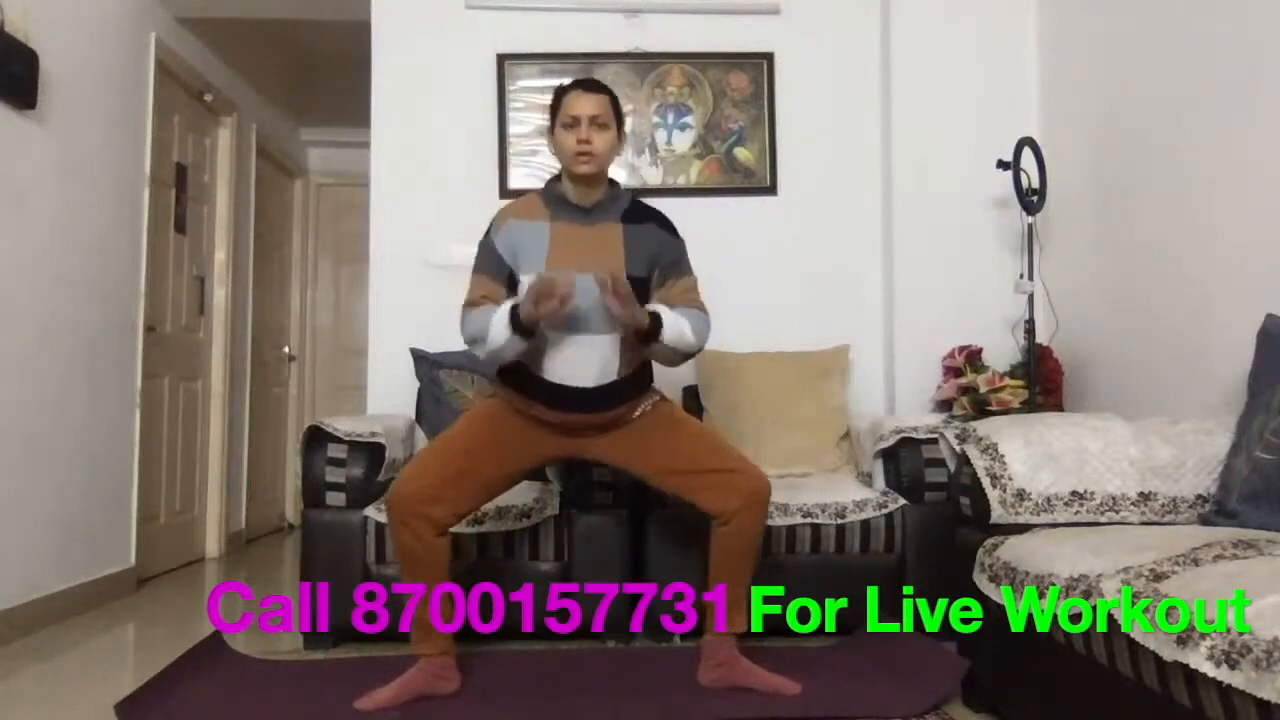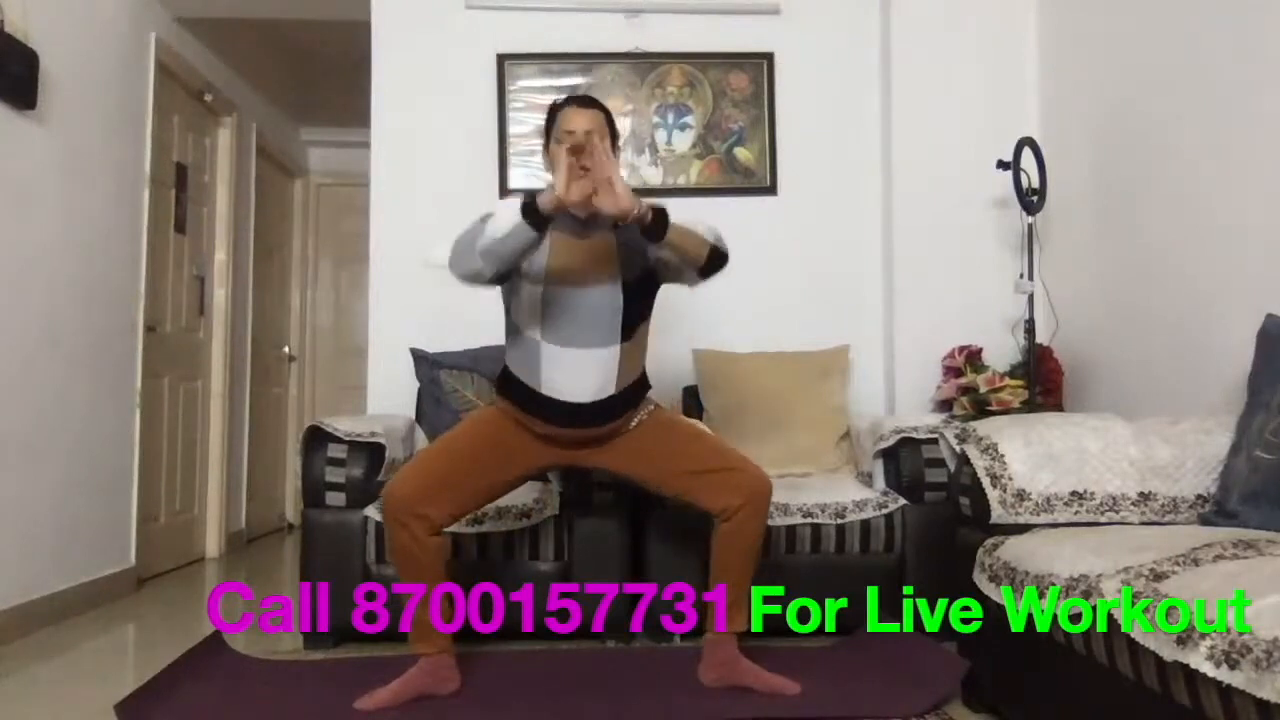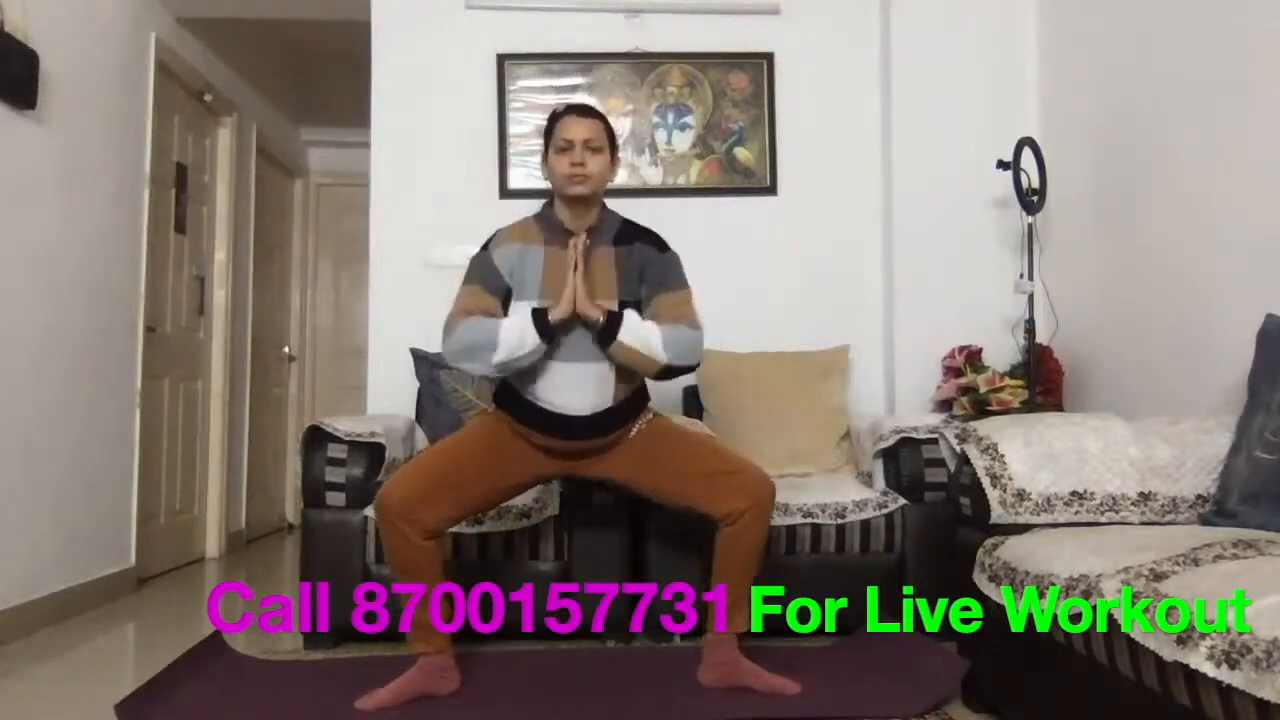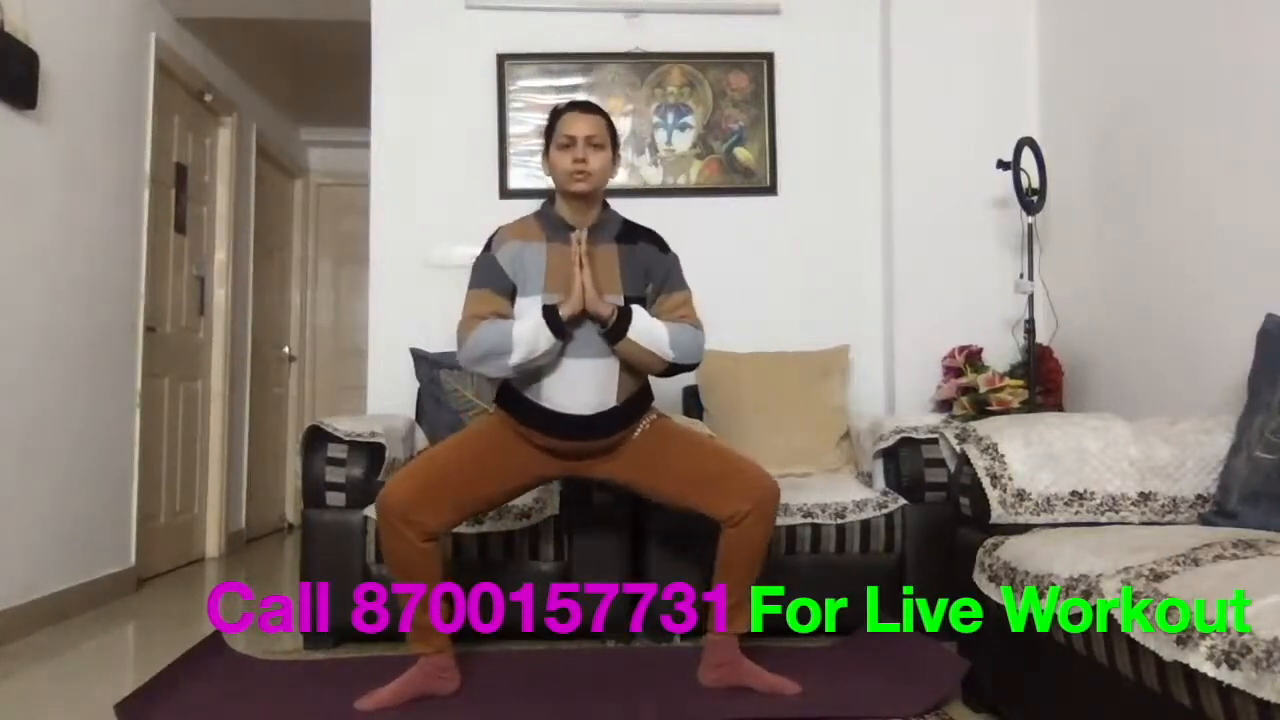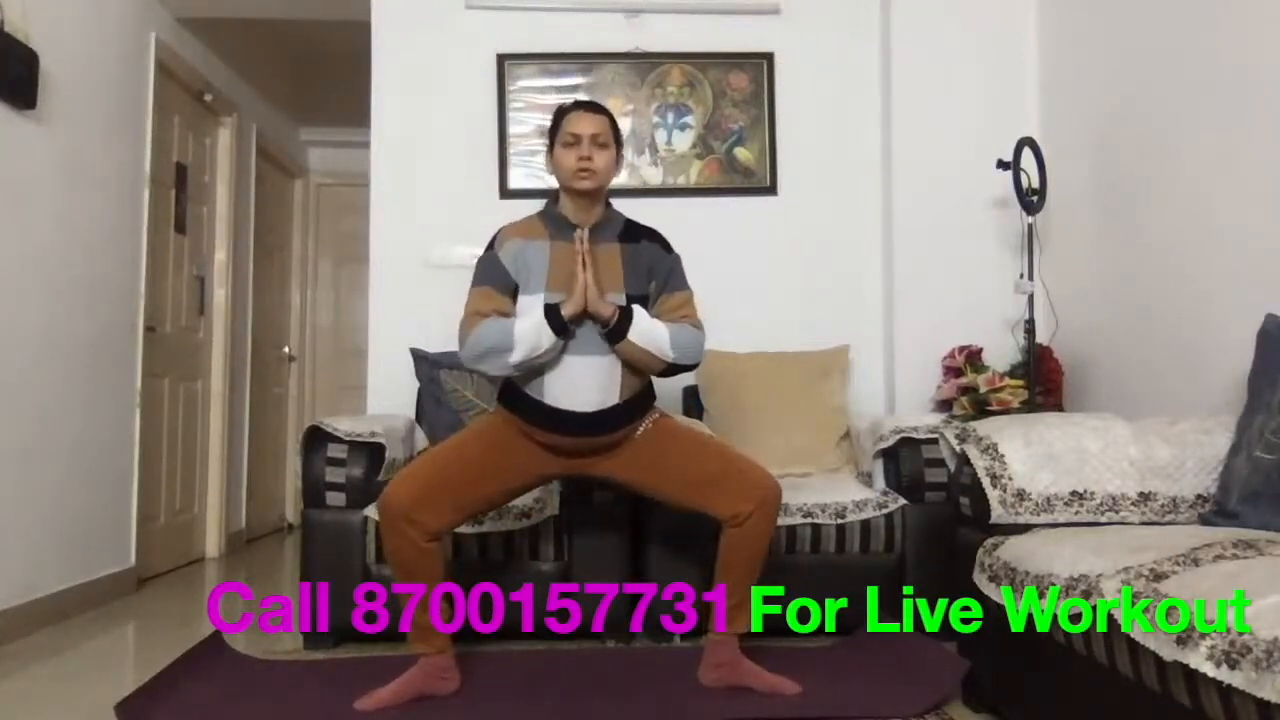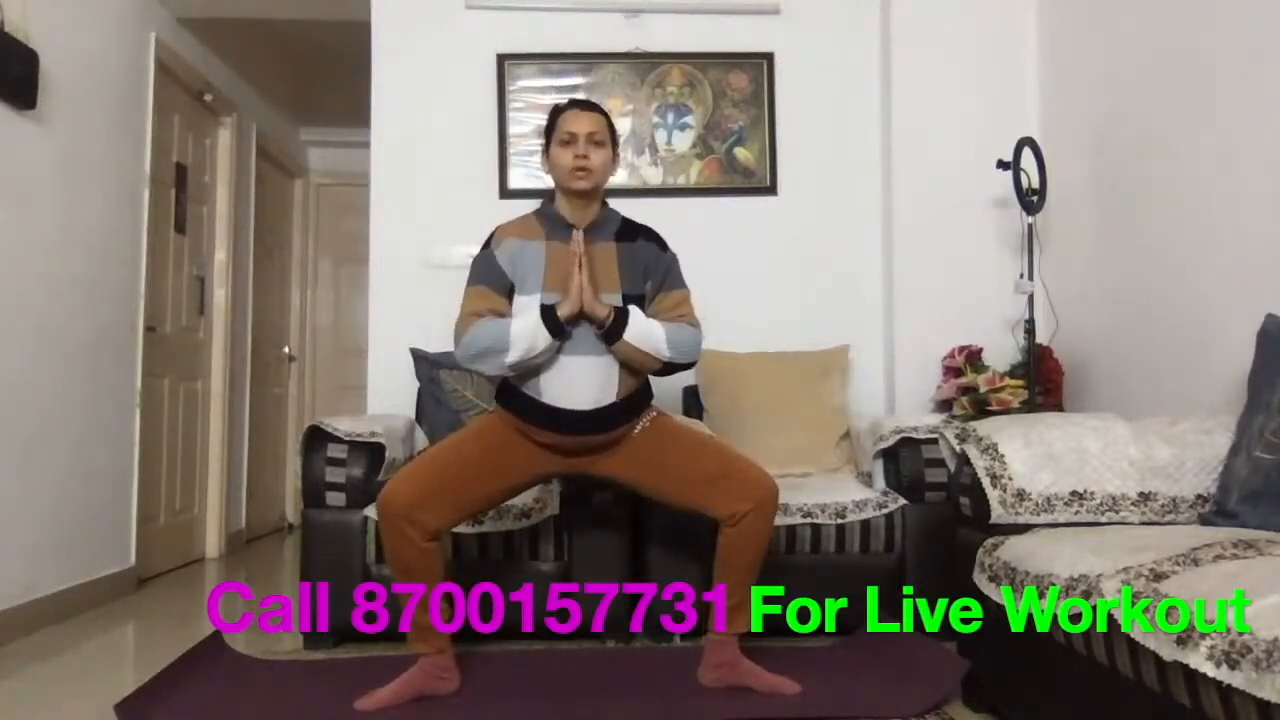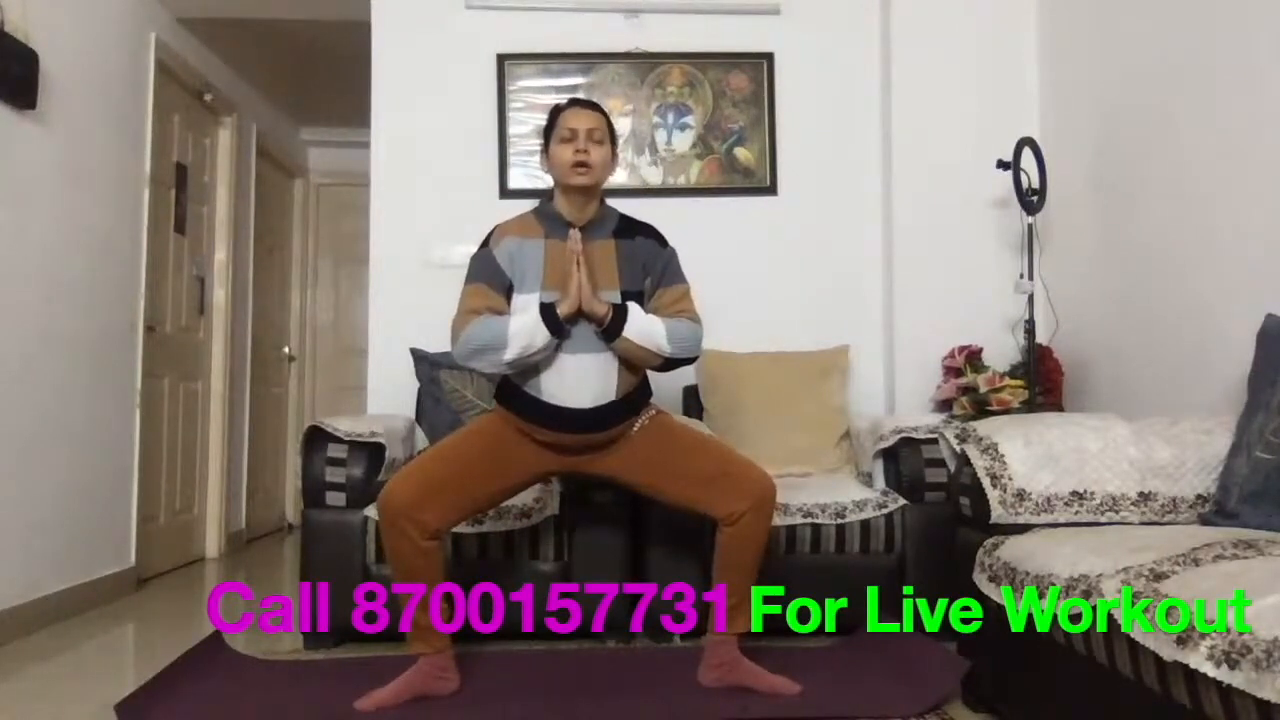
dt=0.5s
person 1, frame 1
left shoulder: (651, 228)
right shoulder: (514, 223)
left elbow: (694, 324)
right elbow: (475, 323)
left wrist: (644, 321)
right wrist: (523, 316)
left hip: (628, 410)
right hip: (525, 406)
left knee: (747, 492)
right knee: (411, 500)
left ankle: (721, 653)
right ankle: (435, 662)
person 1, frame 2
left shoulder: (640, 226)
right shoulder: (520, 222)
left elbow: (710, 258)
right elbow: (467, 260)
left wrist: (633, 210)
right wrist: (546, 205)
left hip: (623, 420)
right hip: (522, 418)
left knee: (748, 490)
right knee: (406, 501)
left ankle: (722, 653)
right ankle: (434, 661)
person 1, frame 3
left shoulder: (646, 250)
right shoulder: (507, 247)
left elbow: (684, 349)
right elbow: (461, 344)
left wrist: (599, 314)
right wrist: (550, 314)
left hip: (623, 428)
right hip: (522, 427)
left knee: (751, 492)
right knee: (400, 505)
left ankle: (723, 655)
right ankle: (433, 662)
person 1, frame 4
left shoulder: (646, 249)
right shoulder: (510, 246)
left elbow: (687, 350)
right elbow: (475, 350)
left wrist: (610, 313)
right wrist: (561, 313)
left hip: (626, 430)
right hip: (523, 429)
left knee: (755, 495)
right knee: (400, 507)
left ankle: (723, 654)
right ankle: (433, 662)
person 1, frame 5
left shoulder: (649, 248)
right shoulder: (513, 244)
left elbow: (689, 349)
right elbow: (477, 346)
left wrist: (611, 313)
right wrist: (562, 312)
left hip: (629, 428)
right hip: (526, 428)
left knee: (757, 495)
right knee: (403, 505)
left ankle: (724, 655)
right ankle: (434, 662)
person 1, frame 6
left shoulder: (646, 247)
right shoulder: (509, 243)
left elbow: (685, 347)
right elbow: (472, 346)
left wrist: (606, 316)
right wrist: (558, 313)
left hip: (626, 427)
right hip: (524, 427)
left knee: (754, 495)
right knee: (402, 506)
left ankle: (723, 654)
right ankle: (434, 662)
person 1, frame 7
left shoulder: (645, 244)
right shoulder: (507, 242)
left elbow: (685, 341)
right elbow: (470, 343)
left wrist: (606, 312)
right wrist: (557, 310)
left hip: (626, 426)
right hip: (523, 426)
left knee: (751, 492)
right knee: (402, 504)
left ankle: (723, 654)
right ankle: (433, 662)
